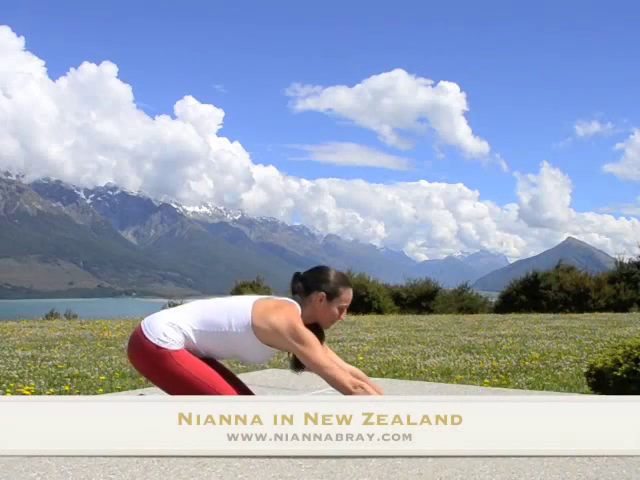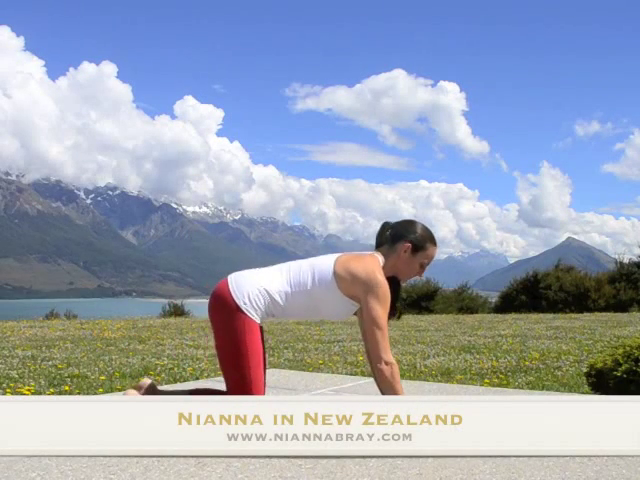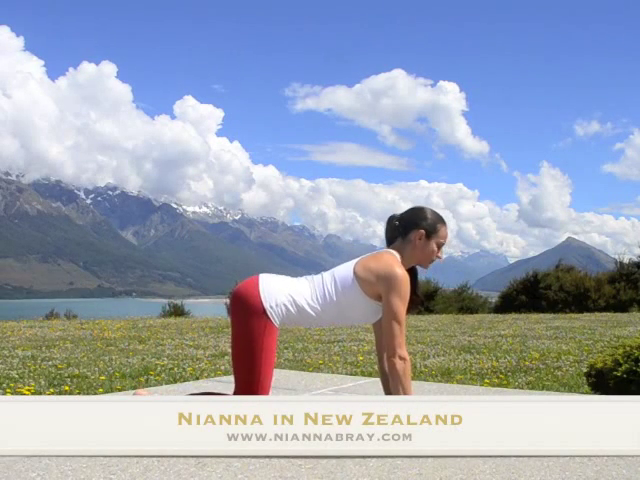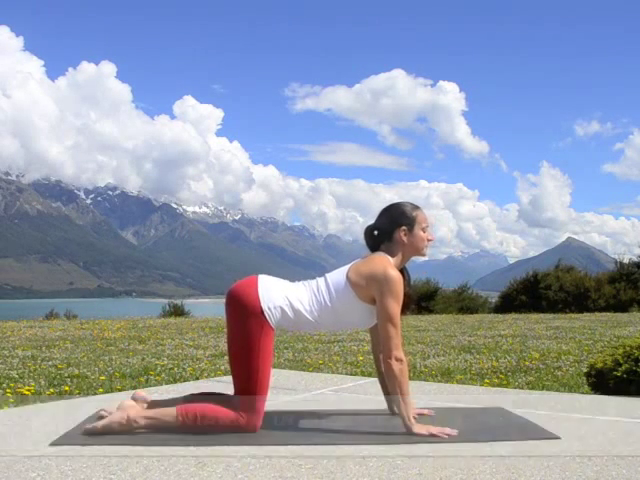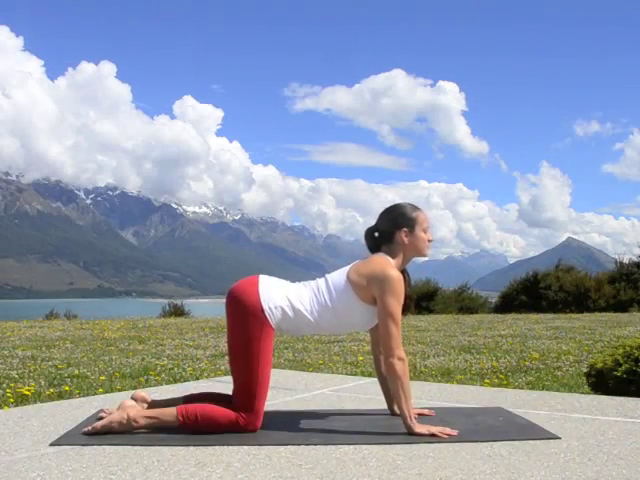
dt=1s
person 1, frame 1
left shoulder: (290, 314)
right shoulder: (291, 324)
left elbow: (347, 369)
right elbow: (351, 386)
left hip: (167, 339)
right hip: (157, 341)
person 1, frame 2
left shoulder: (363, 271)
right shoulder: (373, 277)
left elbow: (375, 356)
right elbow: (383, 362)
left hip: (237, 298)
right hip: (239, 301)
left ankle: (152, 393)
person 1, frame 3
left shoulder: (382, 267)
right shoulder: (395, 273)
left elbow: (384, 353)
right elbow: (397, 356)
left hip: (260, 296)
right hip: (262, 301)
person 1, frame 4
left shoulder: (379, 268)
right shoulder: (388, 274)
left elbow: (380, 351)
right elbow: (393, 356)
left wrist: (399, 407)
right wrist: (410, 422)
left hip: (257, 296)
right hip: (259, 302)
left knee: (246, 405)
right knee: (247, 420)
left ankle: (148, 403)
right ankle: (137, 417)
person 1, frame 5
left shoulder: (379, 269)
right shoulder: (389, 274)
left elbow: (379, 351)
right elbow: (394, 355)
left wrist: (395, 406)
right wrist: (411, 421)
left hip: (257, 298)
right hip: (258, 302)
left knee: (244, 403)
right knee: (247, 418)
left ankle: (146, 402)
right ankle: (136, 417)
